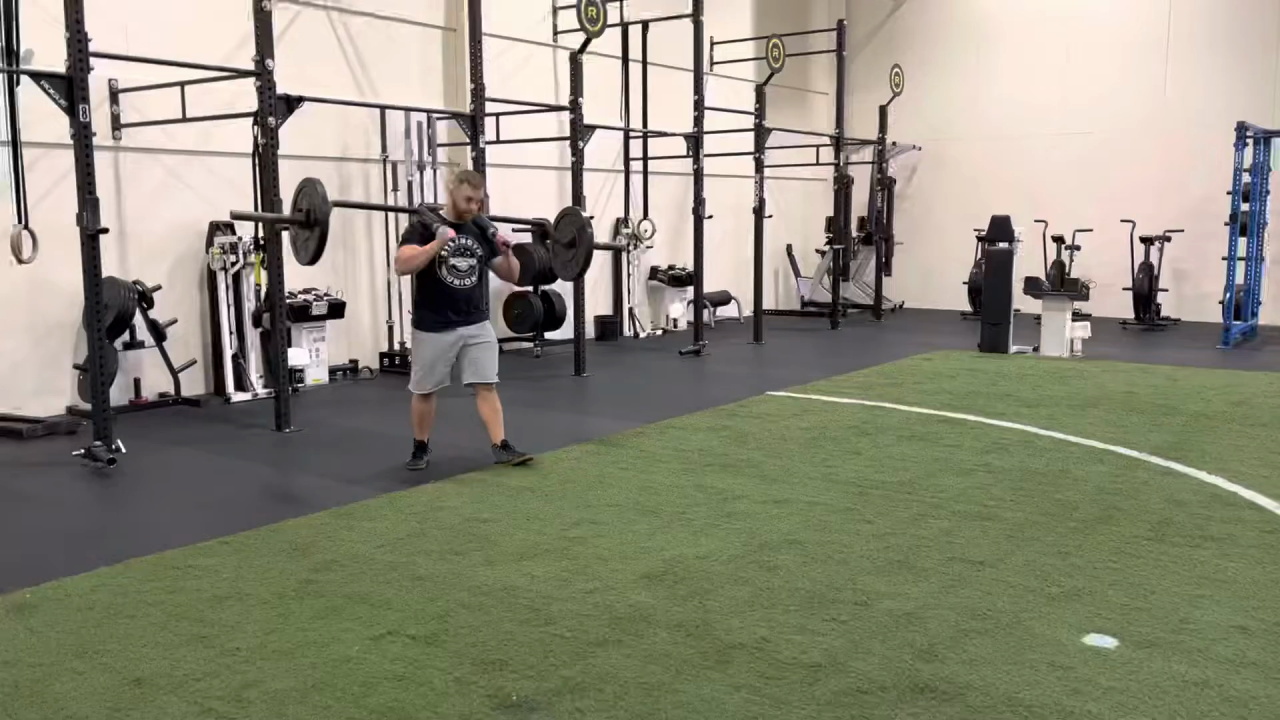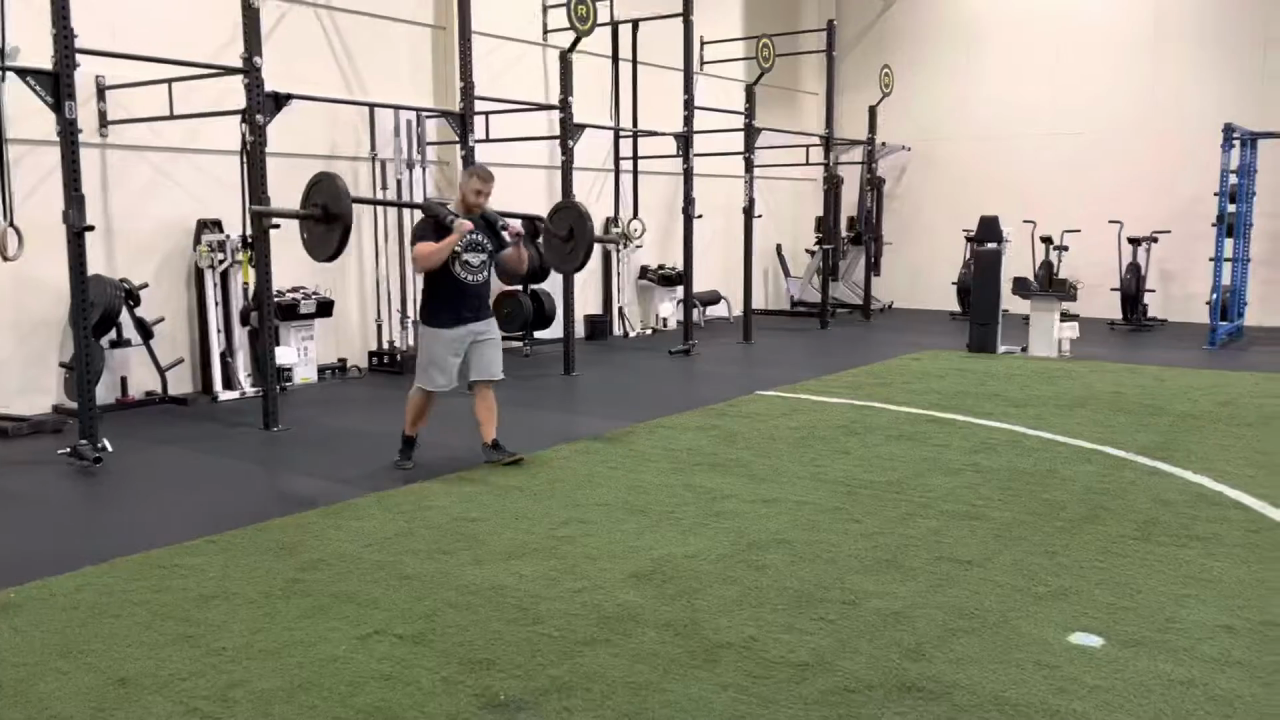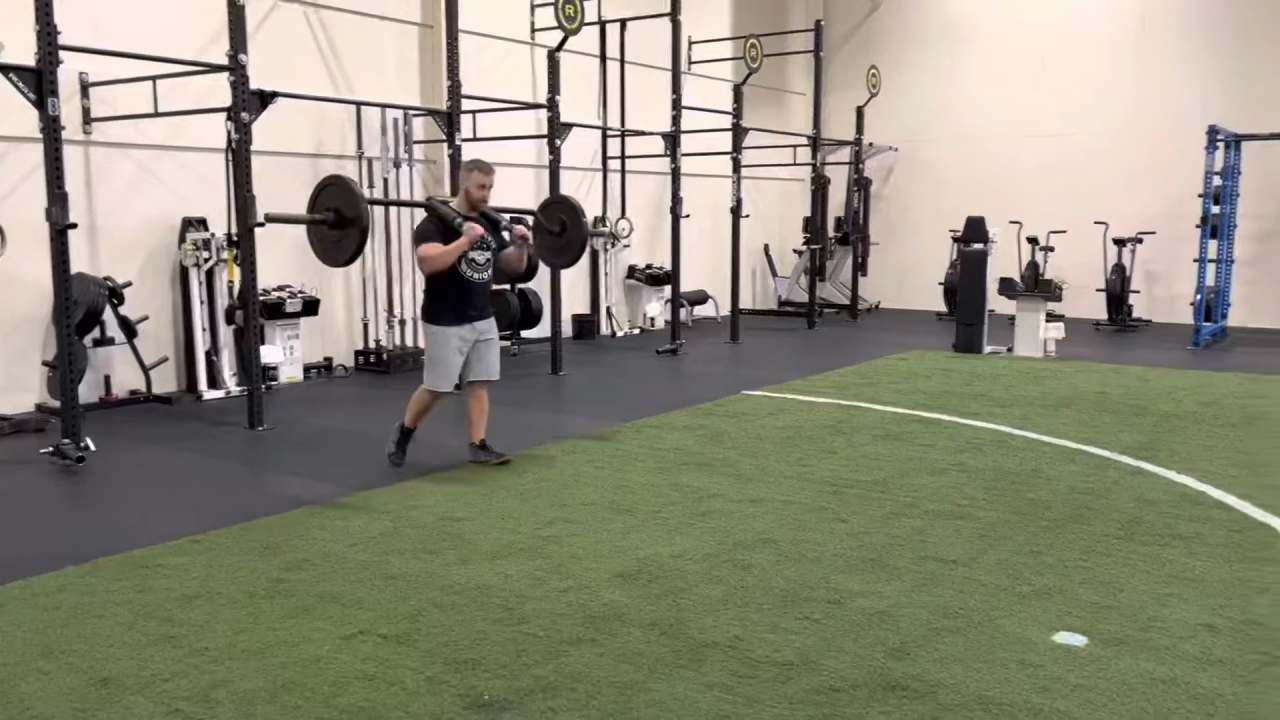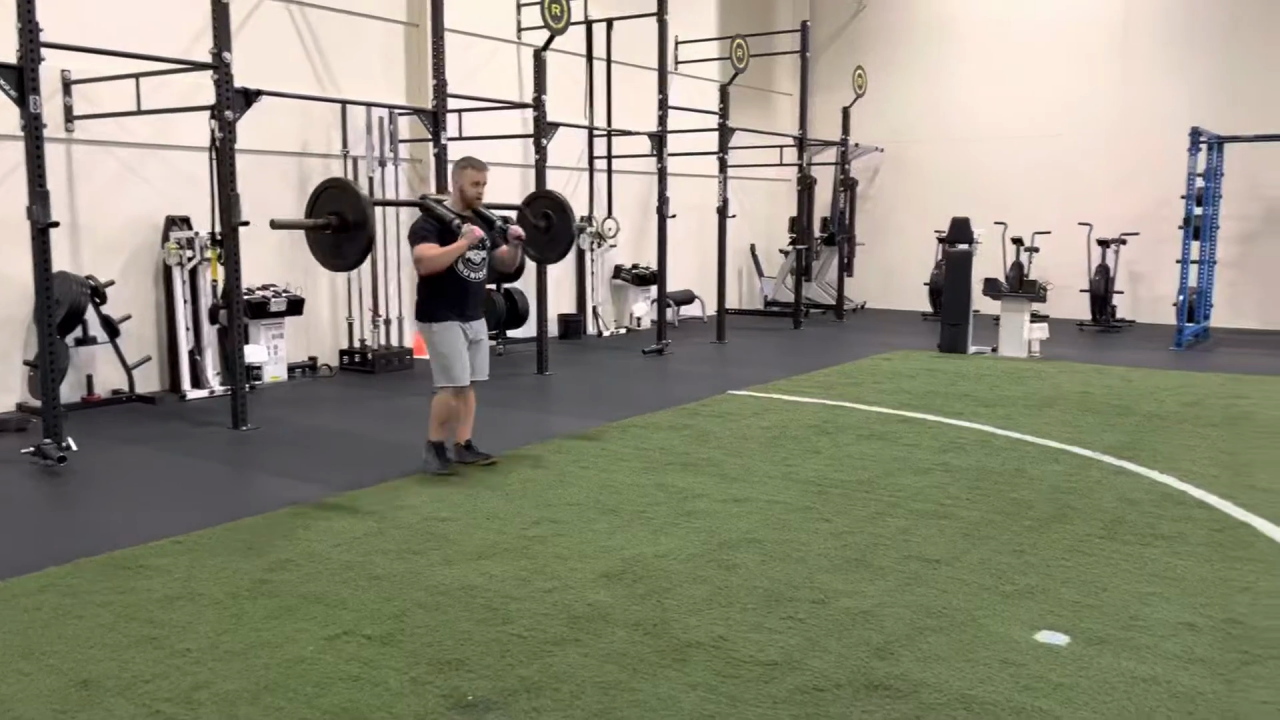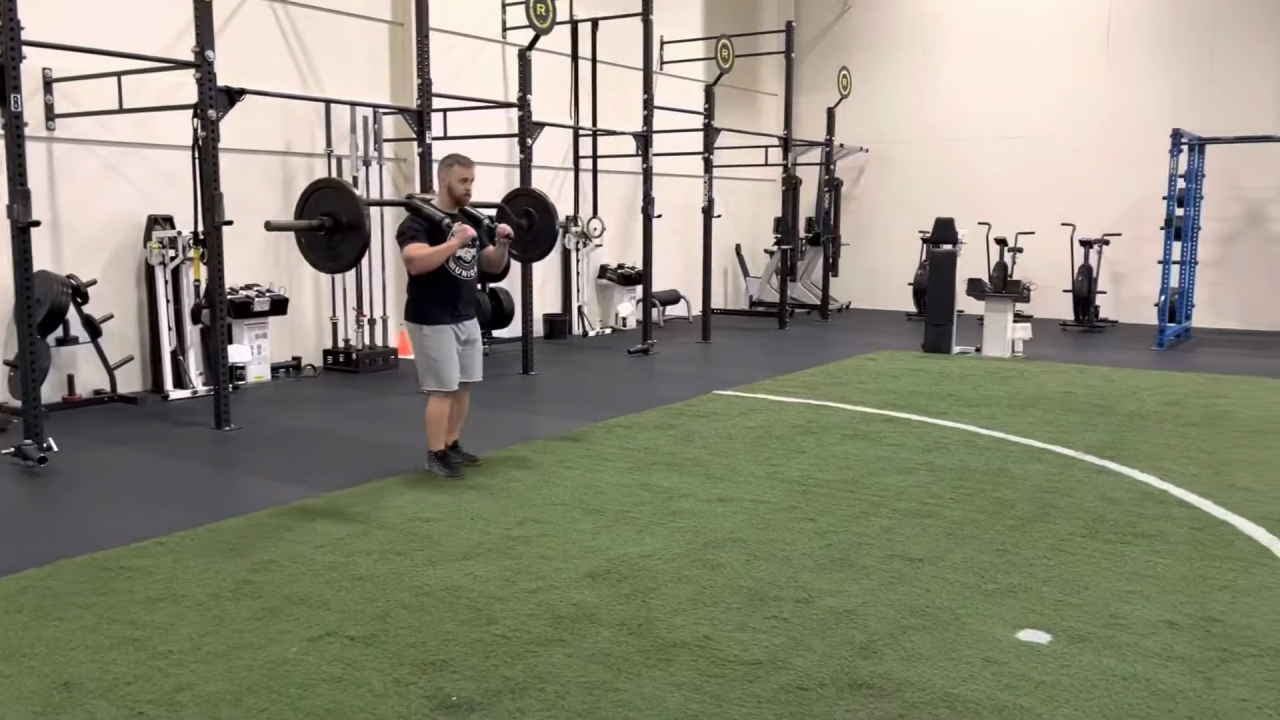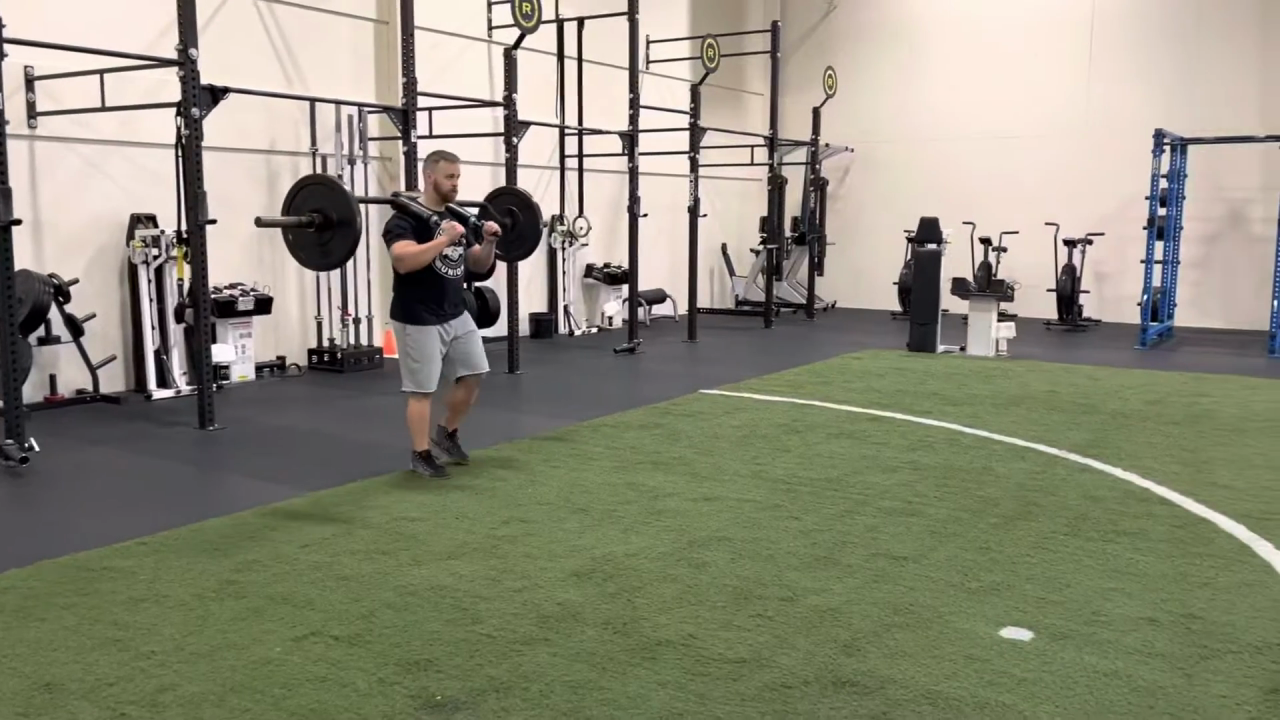
dt=0.2s
person 1, frame 1
left shoulder: (482, 231)
right shoulder: (423, 227)
left elbow: (510, 275)
right elbow: (403, 265)
left wrist: (506, 252)
right wrist: (439, 242)
left hip: (476, 324)
right hip: (433, 327)
left knee: (485, 384)
right knee: (425, 389)
left ankle: (500, 446)
right ankle: (420, 447)
person 1, frame 2
left shoulder: (489, 225)
right shoulder: (433, 224)
left elbow: (518, 266)
right elbow: (421, 263)
left wrist: (518, 243)
right wrist: (456, 237)
left hip: (482, 320)
right hip: (442, 323)
left knee: (485, 383)
right knee: (428, 387)
left ankle: (490, 445)
right ankle: (407, 442)
person 1, frame 3
left shoulder: (490, 224)
right shoulder: (437, 223)
left elbow: (514, 266)
right elbow: (428, 263)
left wrist: (521, 245)
right wrist: (465, 240)
left hip: (483, 319)
right hip: (445, 322)
left knee: (478, 383)
right knee: (437, 387)
left ankle: (478, 445)
right ankle: (403, 432)
person 1, frame 4
left shoulder: (482, 222)
right shoulder: (431, 222)
left elbow: (506, 265)
right elbow: (424, 263)
left wrist: (515, 244)
right wrist: (464, 242)
left hip: (474, 317)
right hip: (440, 318)
left knee: (468, 384)
right knee: (454, 384)
left ankle: (463, 445)
right ankle: (435, 446)
person 1, frame 5
left shoulder: (469, 221)
right shoulder: (419, 222)
left elbow: (493, 265)
right elbow: (415, 262)
left wrist: (502, 244)
right wrist: (456, 241)
left hip: (467, 317)
right hip: (432, 321)
left knee: (463, 385)
right knee: (442, 388)
left ankle: (451, 445)
right ankle: (436, 454)
person 1, frame 6
left shoulder: (456, 219)
right shoulder: (406, 220)
left elbow: (479, 265)
right elbow: (404, 261)
left wrist: (489, 242)
right wrist: (444, 239)
left hip: (457, 315)
right hip: (419, 320)
left knee: (473, 375)
right knee: (422, 389)
left ankle: (445, 433)
right ankle: (421, 455)
